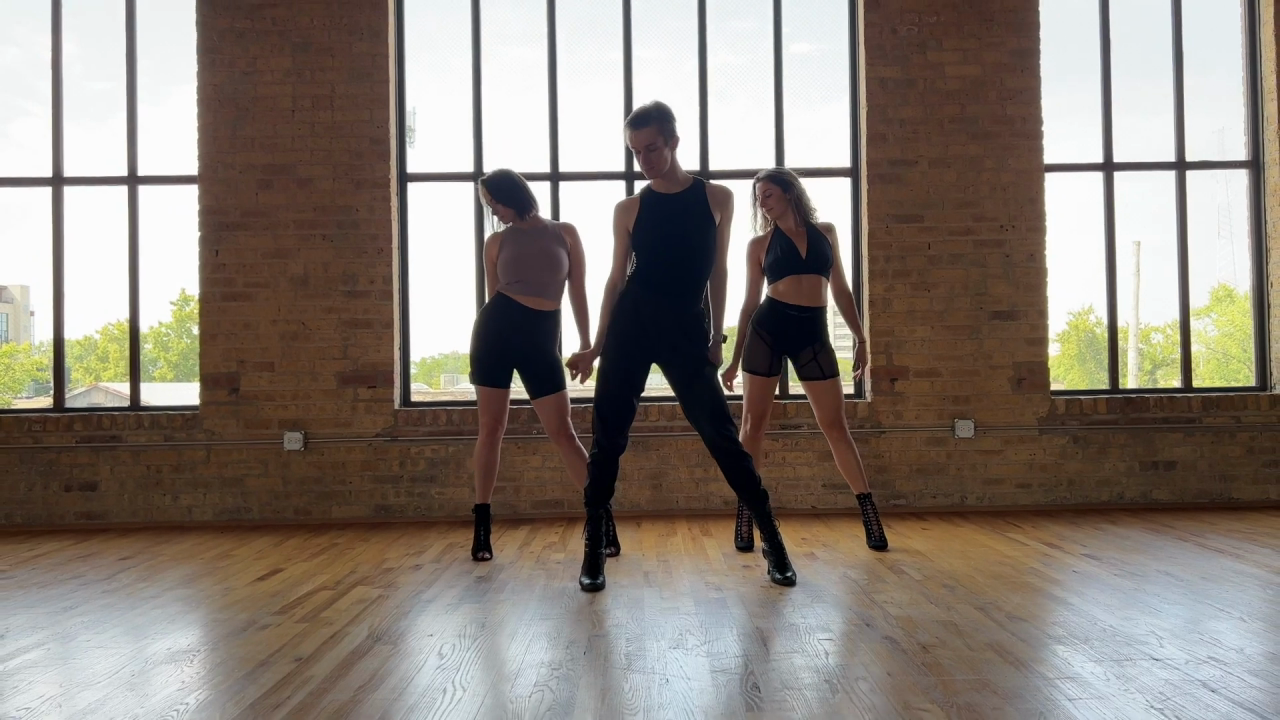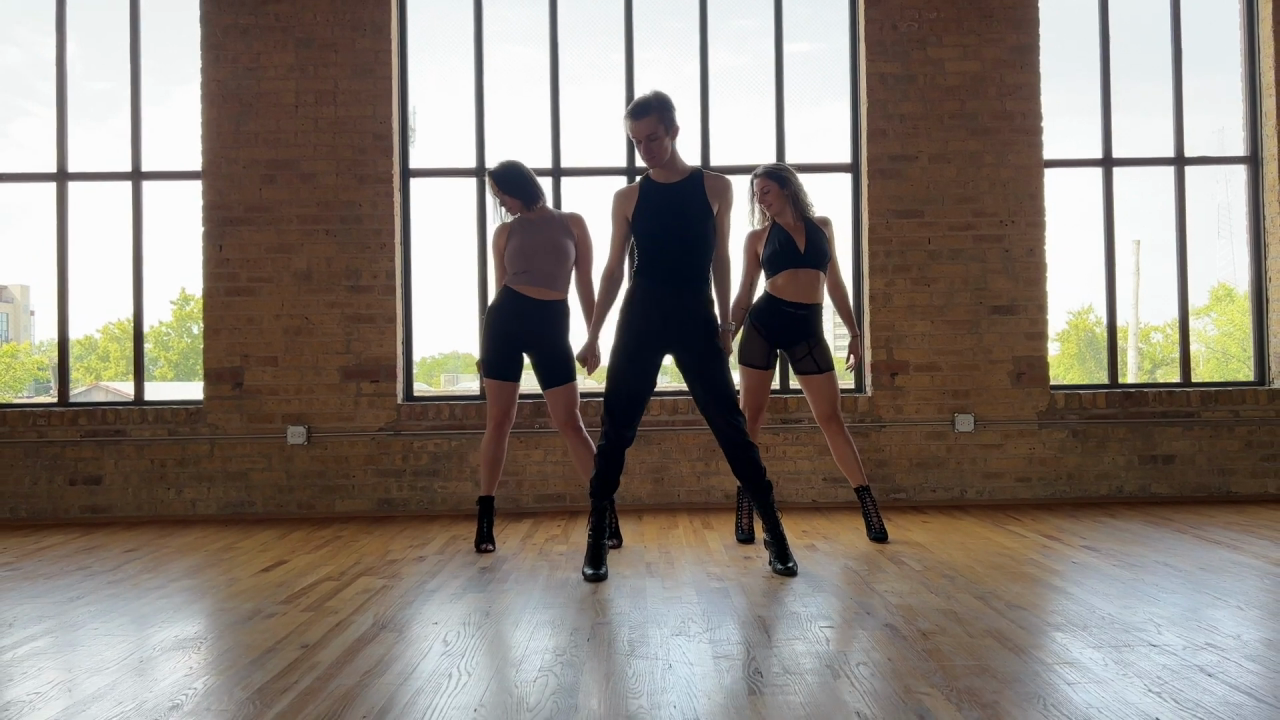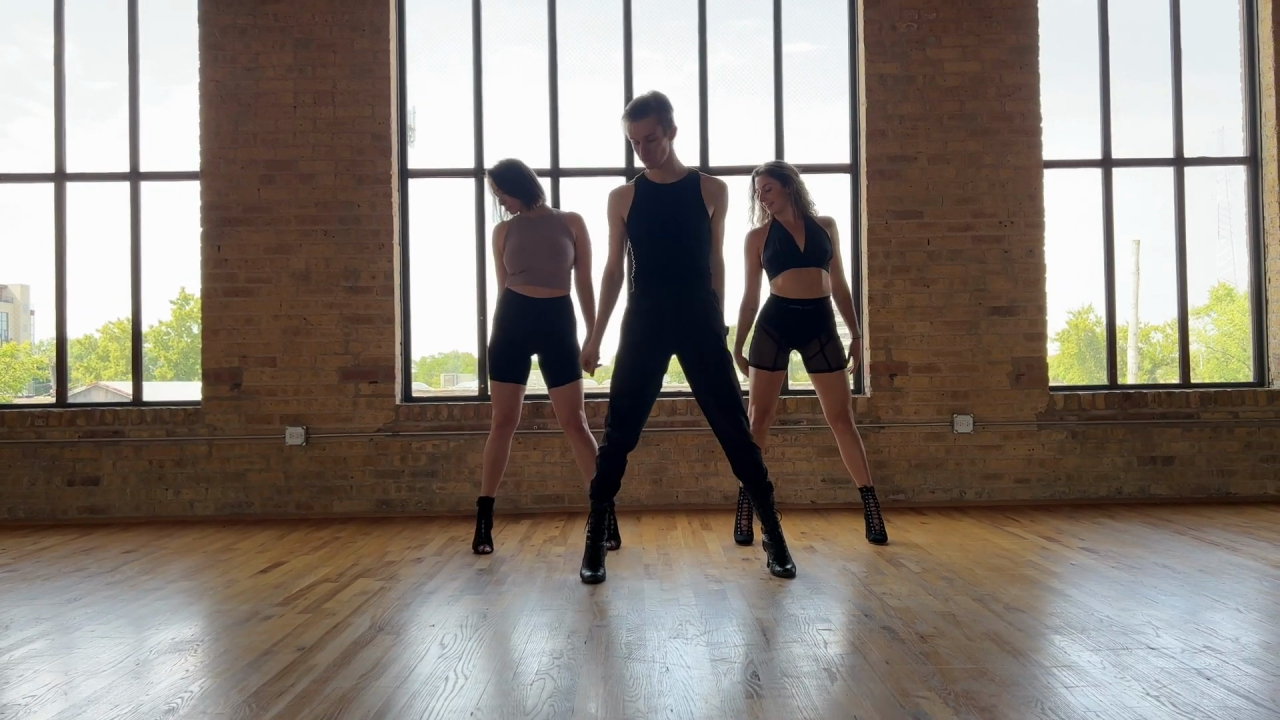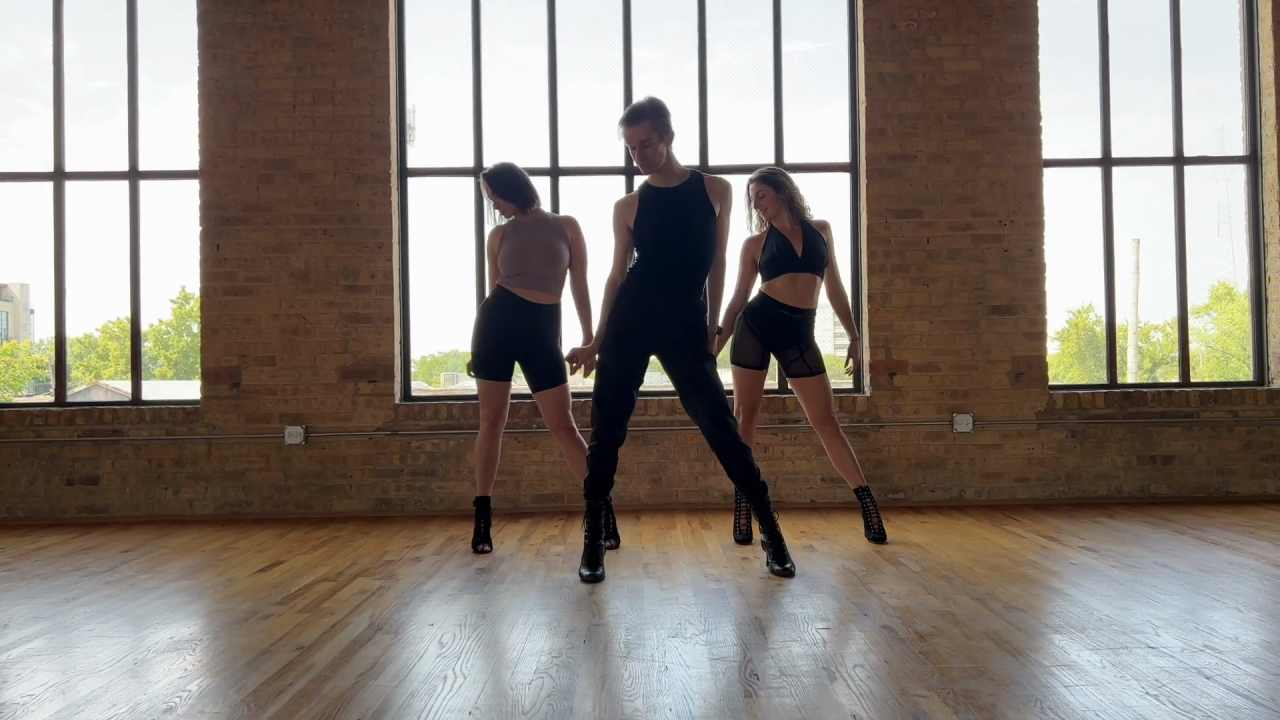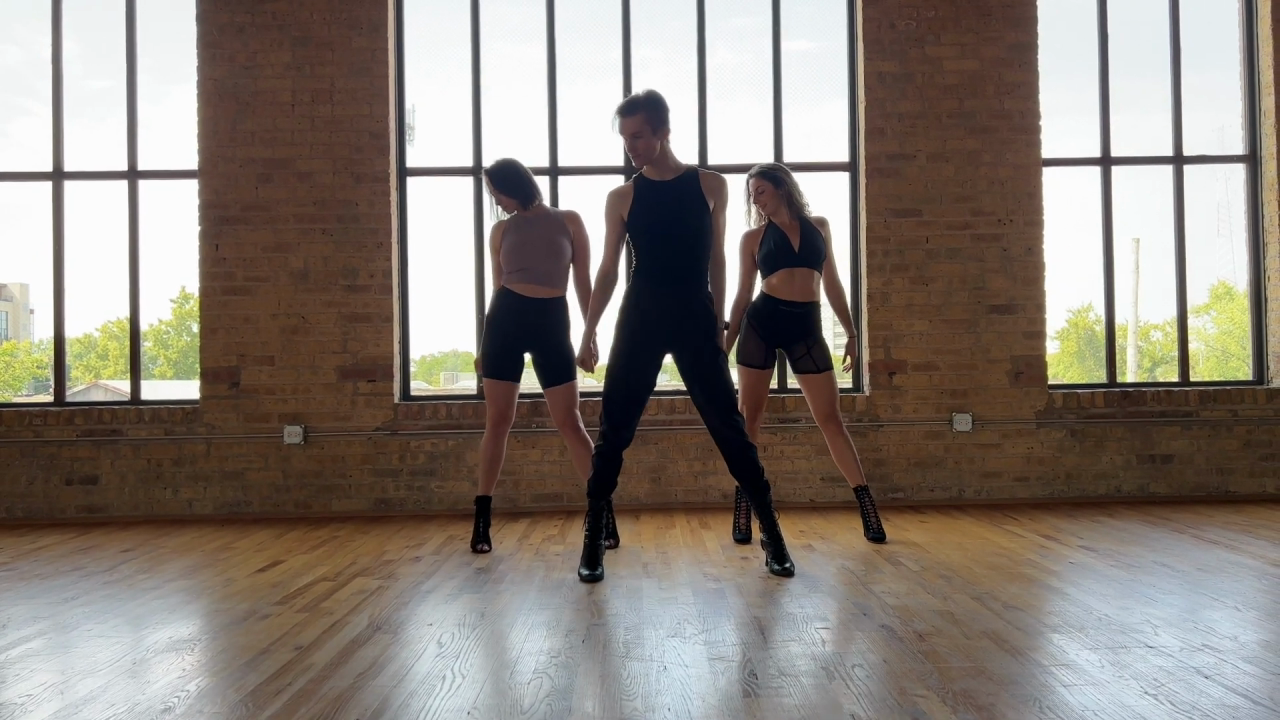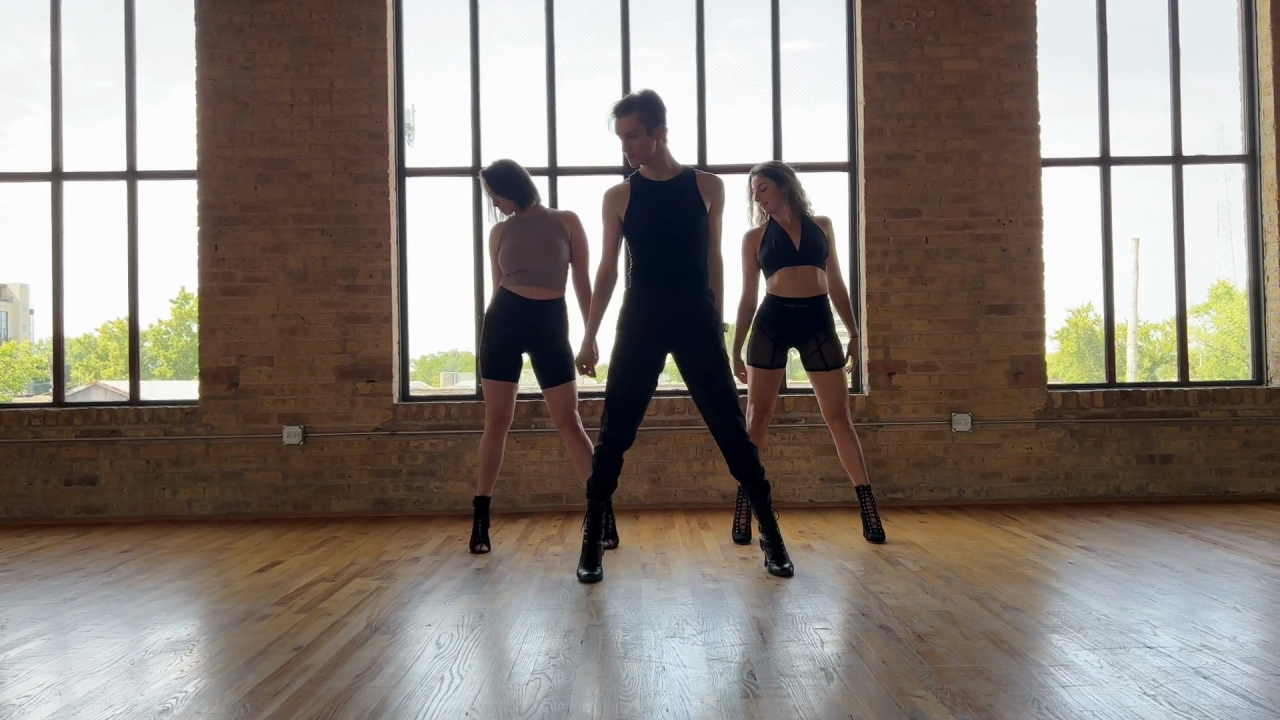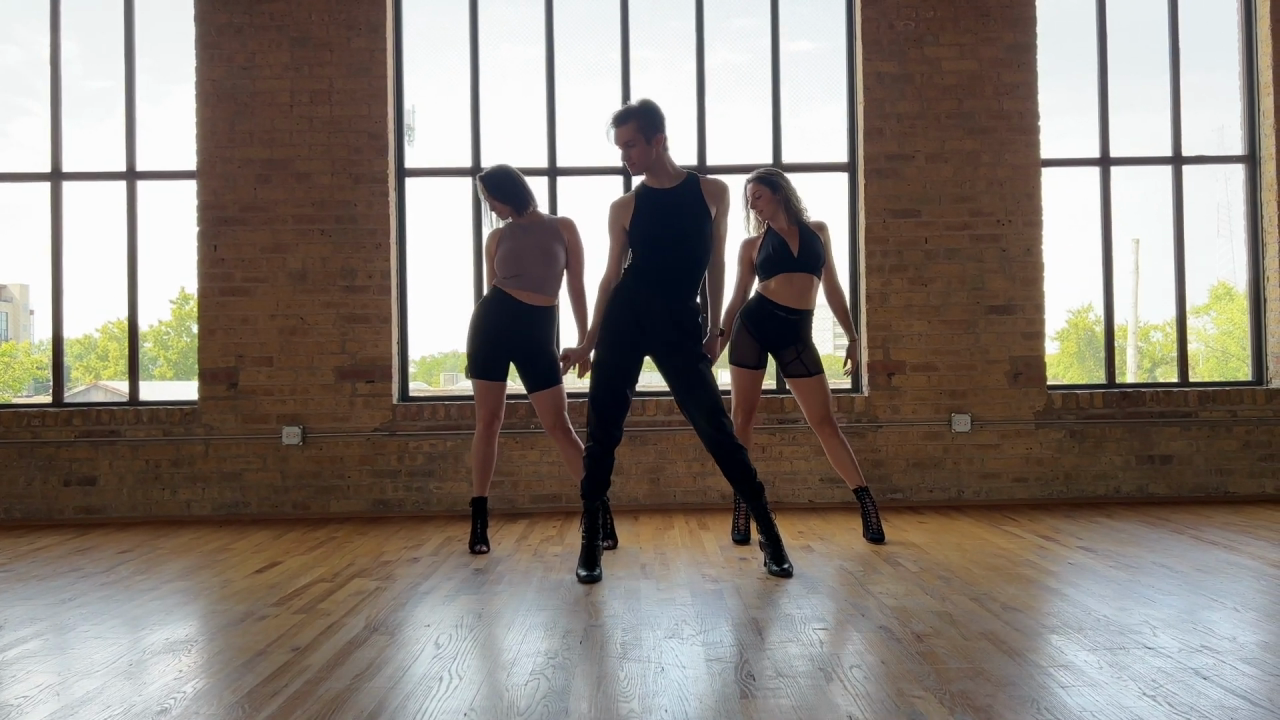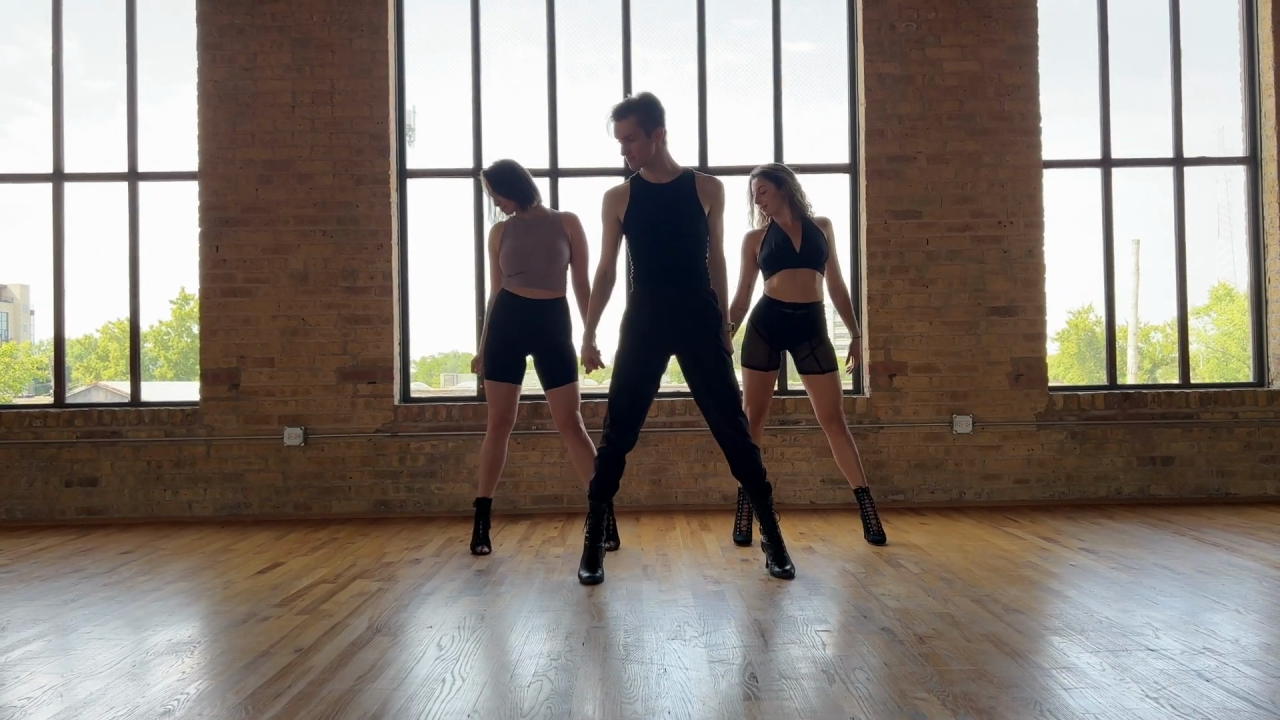
dt=0.4s
person 1, frame 1
left shoulder: (717, 198)
right shoulder: (628, 209)
left elbow: (718, 271)
right elbow: (617, 278)
left wrist: (716, 336)
right wrist: (597, 345)
left hip: (687, 328)
right hip: (632, 323)
left knee: (720, 433)
right knee: (608, 434)
left ankle: (771, 539)
right ankle: (594, 548)
person 1, frame 2
left shoulder: (715, 188)
right shoulder: (628, 198)
left elbow: (720, 260)
right elbow: (614, 269)
left wrist: (726, 324)
right wrist: (593, 332)
left hip: (695, 318)
right hip: (641, 317)
left knee: (729, 424)
right knee: (617, 426)
left ankle: (774, 531)
right ankle: (597, 538)
person 1, frame 3
left shoulder: (711, 191)
right shoulder: (623, 197)
left elbow: (715, 261)
right elbow: (614, 270)
left wrist: (719, 325)
right wrist: (595, 334)
left hip: (699, 319)
right hip: (644, 319)
left knee: (732, 427)
right knee: (621, 429)
left ankle: (773, 533)
right ankle: (595, 540)
person 1, frame 4
left shoulder: (715, 190)
right shoulder: (628, 206)
left elbow: (717, 263)
right elbow: (618, 275)
left wrist: (712, 326)
right wrist: (596, 342)
left hip: (685, 321)
right hip: (632, 318)
left knee: (719, 426)
right knee: (607, 427)
left ankle: (770, 532)
right ankle: (593, 540)
person 1, frame 5
left shoulder: (710, 186)
right shoulder: (622, 198)
left elbow: (716, 258)
right elbow: (609, 269)
left wrist: (720, 322)
right wrist: (588, 333)
left hip: (695, 317)
right hip: (640, 318)
left knee: (727, 425)
right knee: (614, 427)
left ankle: (771, 532)
right ankle: (593, 539)
person 1, frame 6
left shoulder: (707, 187)
right shoulder: (619, 196)
left elbow: (713, 259)
right elbow: (608, 269)
left wrist: (717, 324)
right wrist: (589, 336)
left hip: (695, 317)
right hip: (641, 317)
left knee: (729, 426)
right knee: (616, 428)
left ankle: (770, 532)
right ankle: (592, 540)
person 1, frame 7
left shoulder: (712, 192)
right shoulder: (624, 207)
left elbow: (716, 263)
right elbow: (612, 275)
left wrist: (714, 329)
right wrist: (588, 342)
left hip: (681, 323)
right hip: (626, 319)
left knee: (715, 427)
right knee: (603, 429)
left ankle: (769, 533)
right ankle: (590, 541)
person 1, frame 8
left shoulder: (707, 189)
right shoulder: (618, 198)
left elbow: (716, 259)
right elbow: (606, 269)
left wrist: (725, 325)
right wrist: (588, 334)
left hip: (698, 317)
right hip: (644, 318)
left knee: (731, 428)
right knee: (619, 430)
left ankle: (771, 534)
right ankle: (594, 541)
person 2, frame 1
left shoulder: (564, 233)
right shoulder: (496, 241)
left elbow: (577, 292)
right elbow: (492, 294)
left wrist: (587, 345)
right wrist: (477, 353)
left hip: (541, 337)
right hip: (497, 328)
left knee: (562, 433)
right knee: (490, 429)
left ankle: (603, 519)
right ankle: (482, 527)
person 2, frame 2
left shoulder: (572, 223)
right shoulder: (505, 232)
left elbow: (585, 281)
right elbow: (501, 285)
right wrist: (486, 346)
left hip: (551, 327)
right hip: (507, 321)
left knee: (570, 425)
right knee: (498, 422)
left ankle: (607, 512)
right ankle: (485, 520)
person 2, frame 3
left shoulder: (571, 222)
right shoulder: (503, 230)
left elbow: (584, 280)
right elbow: (503, 286)
left wrist: (594, 332)
right wrist: (495, 336)
left hip: (557, 323)
right hip: (512, 321)
left knee: (574, 424)
right knee: (503, 424)
left ankle: (606, 512)
right ankle: (484, 521)
person 2, frame 4
left shoulder: (566, 226)
right shoulder: (499, 235)
left elbow: (580, 285)
right elbow: (493, 287)
left wrist: (589, 338)
right wrist: (477, 346)
left hip: (542, 330)
right hip: (498, 321)
left knee: (563, 426)
right knee: (491, 422)
left ankle: (603, 512)
right ankle: (482, 520)
person 2, frame 5
left shoulder: (568, 221)
right shoulder: (501, 229)
left elbow: (583, 280)
right elbow: (497, 284)
left wrist: (591, 333)
right wrist: (485, 344)
left hip: (551, 324)
right hip: (506, 320)
left knee: (569, 424)
right knee: (498, 421)
left ankle: (604, 513)
right ankle: (482, 520)
person 2, frame 6
left shoulder: (566, 221)
right shoulder: (500, 231)
left elbow: (582, 280)
right elbow: (497, 286)
right wrist: (485, 343)
left hip: (549, 324)
right hip: (504, 321)
left knee: (568, 423)
right knee: (496, 422)
right ankle: (480, 520)
person 2, frame 7
left shoulder: (562, 228)
right shoulder: (497, 237)
left elbow: (576, 287)
right elbow: (491, 288)
left wrist: (585, 342)
right wrist: (473, 350)
left hip: (537, 331)
right hip: (494, 323)
left knee: (558, 426)
right knee: (487, 423)
left ankle: (601, 512)
right ankle: (479, 521)
person 2, frame 8
left shoulder: (566, 222)
right shoulder: (500, 231)
left elbow: (581, 281)
right elbow: (496, 289)
right wrist: (483, 346)
left hip: (552, 325)
right hip: (507, 322)
left knee: (570, 425)
right knee: (499, 424)
left ankle: (604, 513)
right ankle: (482, 522)
person 3, frame 1
left shoulder: (826, 231)
right shoulder: (759, 244)
left elbow: (840, 289)
right elbow: (751, 302)
left wrist: (860, 337)
right wrist: (734, 358)
left hip: (813, 334)
right hip: (768, 329)
left knee: (835, 426)
right knee: (753, 423)
left ankle: (869, 515)
right ankle: (745, 516)
person 3, frame 2
left shoulder: (822, 226)
right shoulder: (757, 237)
left elbow: (835, 284)
right elbow: (744, 296)
left wrist: (855, 332)
left hip: (809, 331)
right hip: (764, 325)
left knee: (832, 420)
right knee: (750, 417)
left ankle: (868, 506)
right ankle: (744, 509)
person 3, frame 3
left shoulder: (825, 225)
right shoulder: (758, 236)
left elbow: (839, 284)
right elbow: (751, 296)
left wrist: (856, 333)
right wrist: (737, 347)
left hip: (820, 326)
right hip: (774, 325)
left knee: (841, 419)
right knee: (758, 418)
left ankle: (871, 509)
right ankle: (746, 510)
person 3, frame 4
left shoulder: (821, 229)
right shoulder: (755, 243)
left elbow: (834, 287)
right elbow: (738, 300)
left wrist: (853, 335)
right wrist: (713, 349)
left hip: (800, 334)
right hip: (756, 326)
left knee: (826, 422)
right knee: (744, 417)
left ankle: (869, 507)
right ankle: (742, 509)
person 3, frame 5
left shoulder: (818, 226)
right shoulder: (753, 237)
left elbow: (832, 284)
right elbow: (742, 296)
left wrist: (851, 333)
right wrist: (724, 346)
left hip: (807, 329)
right hip: (762, 325)
left knee: (830, 419)
right knee: (748, 416)
left ankle: (867, 505)
right ankle: (742, 509)
person 3, frame 6
left shoulder: (822, 225)
right shoulder: (755, 237)
left elbow: (836, 283)
right elbow: (749, 296)
left wrist: (853, 332)
right wrist: (736, 350)
left hip: (818, 325)
right hip: (771, 324)
left knee: (838, 417)
right knee: (757, 416)
left ankle: (867, 506)
right ankle: (744, 508)
person 3, frame 7
left shoulder: (818, 230)
right shoulder: (752, 244)
left elbow: (832, 288)
right elbow: (737, 300)
left wrist: (852, 335)
left hip: (797, 335)
right hip: (753, 326)
left knee: (825, 422)
right knee: (742, 417)
left ankle: (867, 505)
right ankle: (741, 510)
person 3, frame 8
left shoulder: (821, 226)
right shoulder: (755, 238)
left elbow: (836, 285)
right elbow: (742, 296)
left wrist: (855, 333)
left hip: (811, 329)
right hip: (766, 326)
left knee: (833, 420)
right knee: (752, 418)
left ankle: (866, 507)
right ankle: (743, 510)
